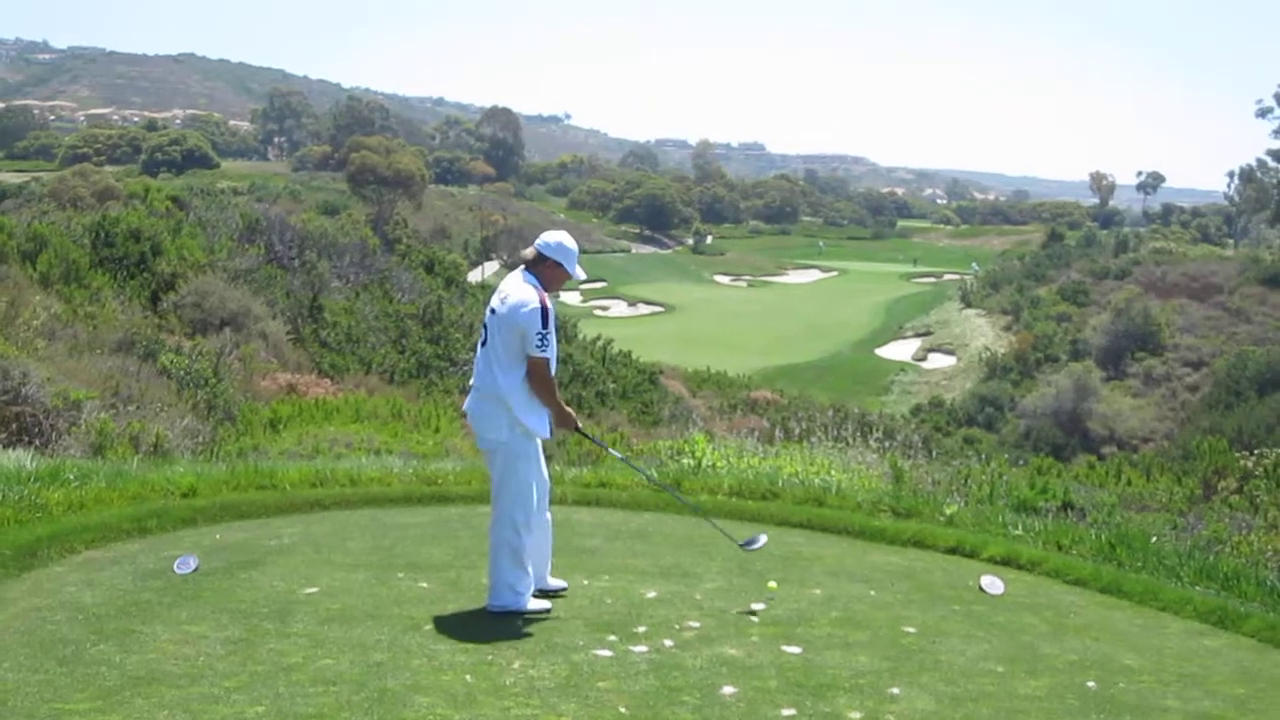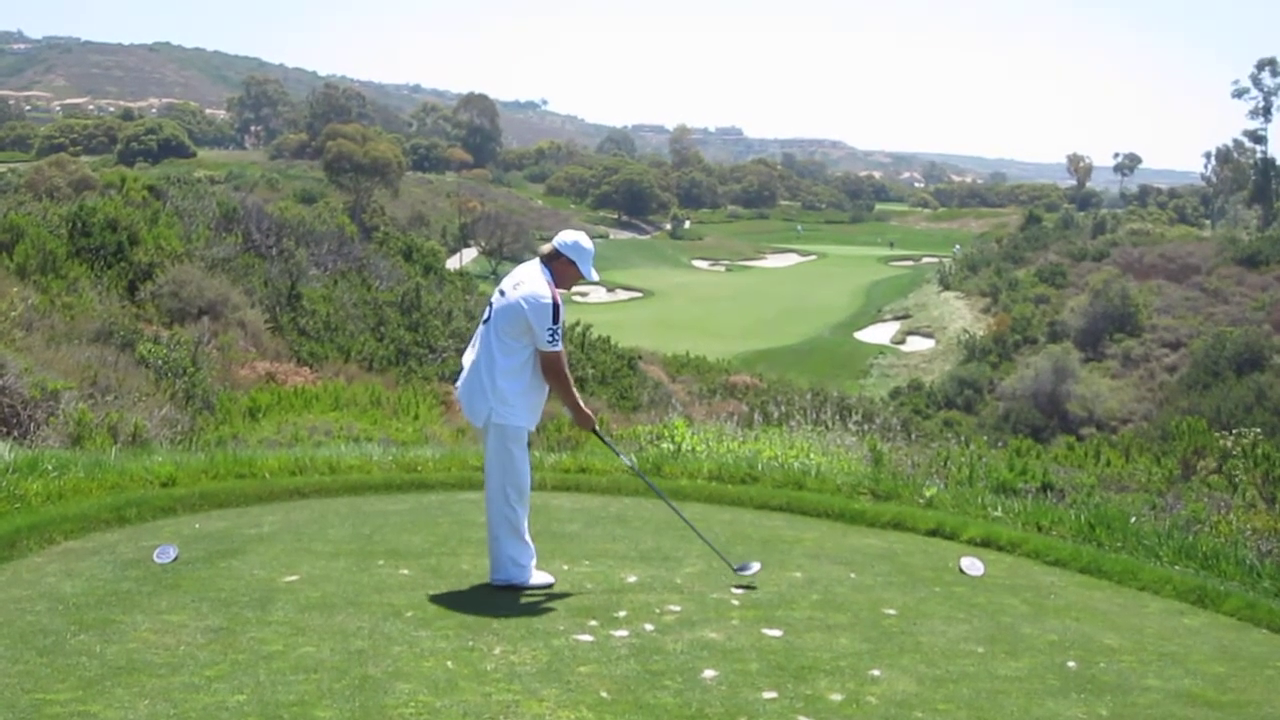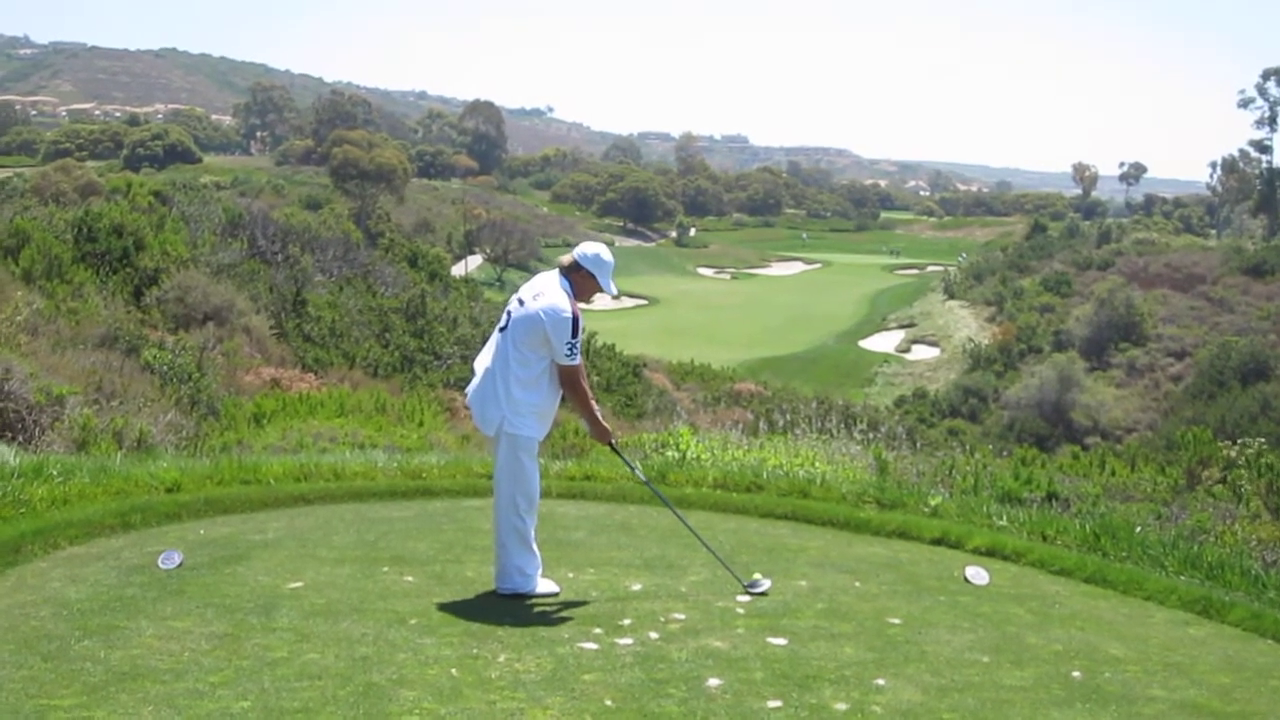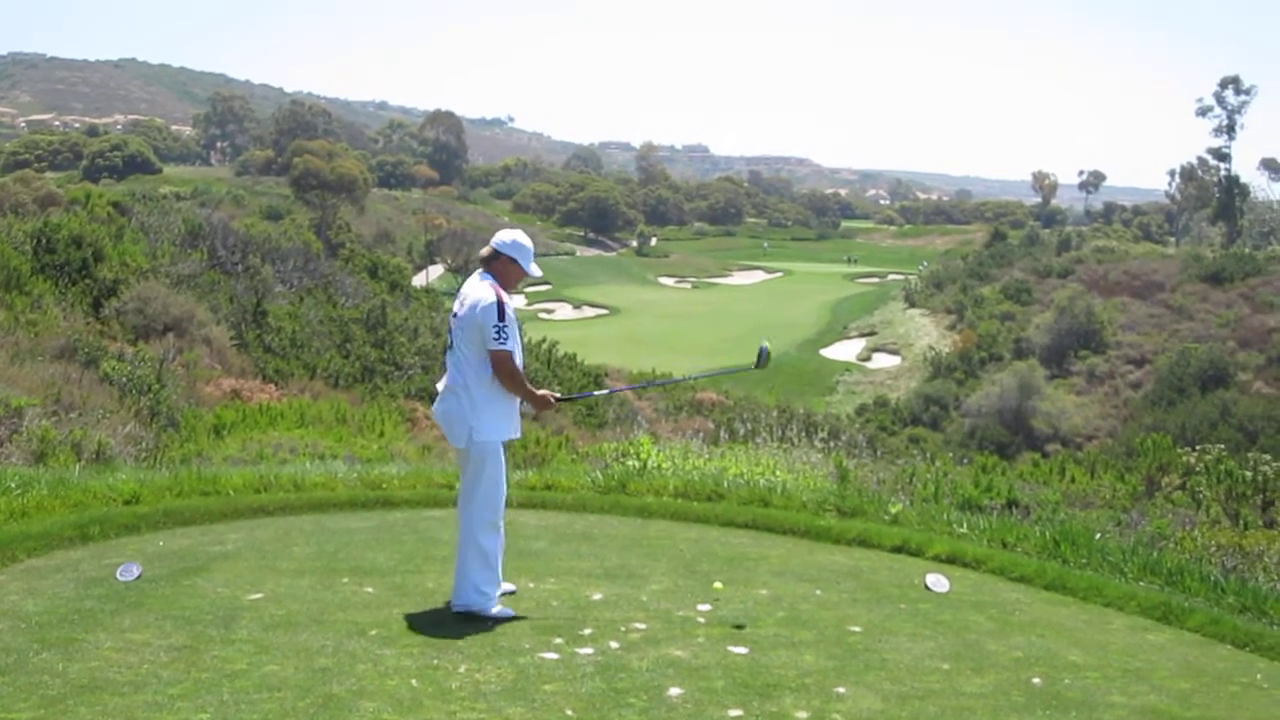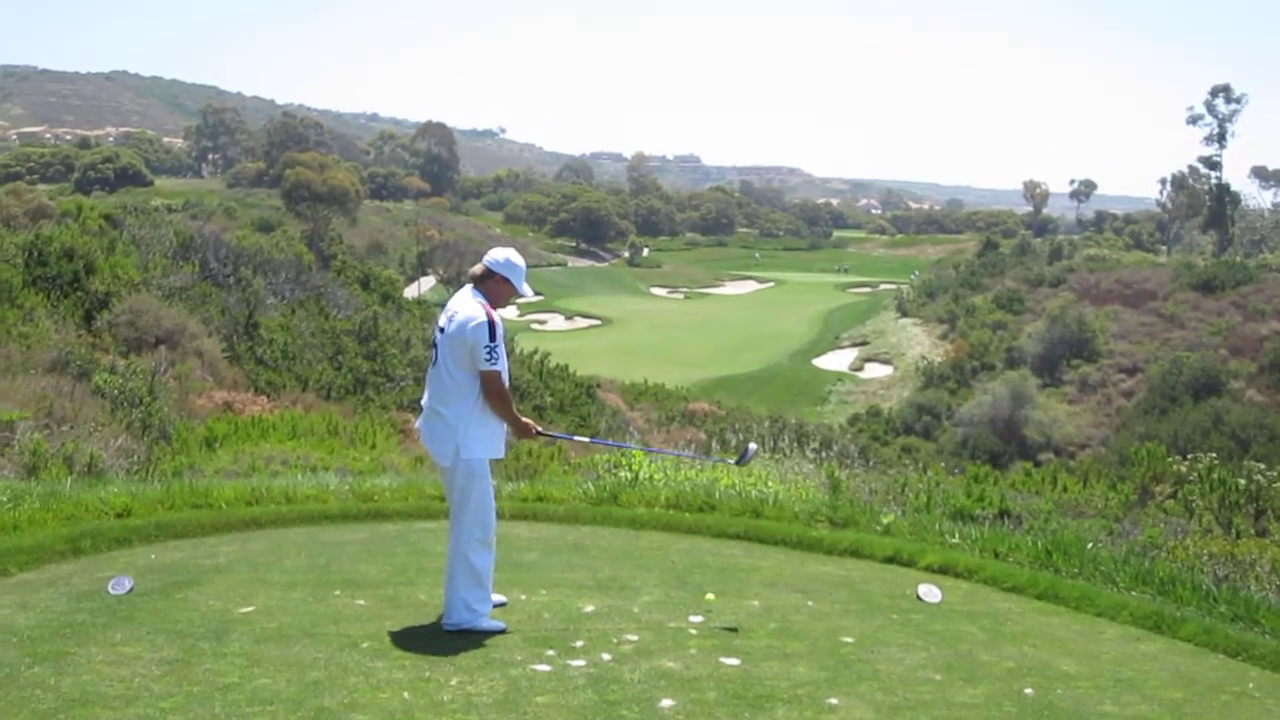
dt=1s
person 1, frame 1
left shoulder: (513, 283)
right shoulder: (536, 304)
right elbow: (539, 375)
left wrist: (549, 410)
right wrist: (560, 412)
left hip: (505, 409)
right hip: (509, 417)
left knee: (534, 494)
right knee: (514, 505)
left ankle: (534, 575)
right ankle: (508, 594)
person 1, frame 2
left shoulder: (526, 273)
right shoulder: (543, 298)
left elbow: (554, 352)
right elbow: (551, 368)
left wrist: (573, 395)
right wrist: (577, 410)
left hip: (495, 390)
right hip: (501, 398)
left knee: (510, 485)
right knee: (510, 486)
left ankle: (514, 564)
right ankle: (513, 569)
person 1, frame 3
left shoulder: (544, 282)
right shoulder: (563, 311)
left elbow: (572, 365)
right elbow: (570, 380)
left wrist: (591, 403)
right wrist: (595, 423)
left hip: (504, 396)
right hip: (513, 406)
left knee: (519, 491)
right knee: (518, 494)
left ankle: (519, 569)
right ankle: (518, 578)
person 1, frame 4
left shoulder: (472, 288)
right shoulder: (493, 301)
right elbow: (504, 369)
left wrist: (525, 395)
right wrist: (533, 397)
left hip: (469, 410)
right hip: (479, 417)
left knee: (480, 500)
right knee: (484, 506)
left ankle: (481, 579)
right ankle: (473, 596)
person 1, frame 5
left shoulder: (459, 302)
right shoulder: (484, 319)
right elbow: (493, 388)
left wrist: (508, 421)
right wrist: (517, 423)
left hip: (452, 425)
right hip: (464, 434)
left knee: (473, 517)
right knee: (475, 522)
left ankle: (474, 592)
right ankle: (464, 612)
